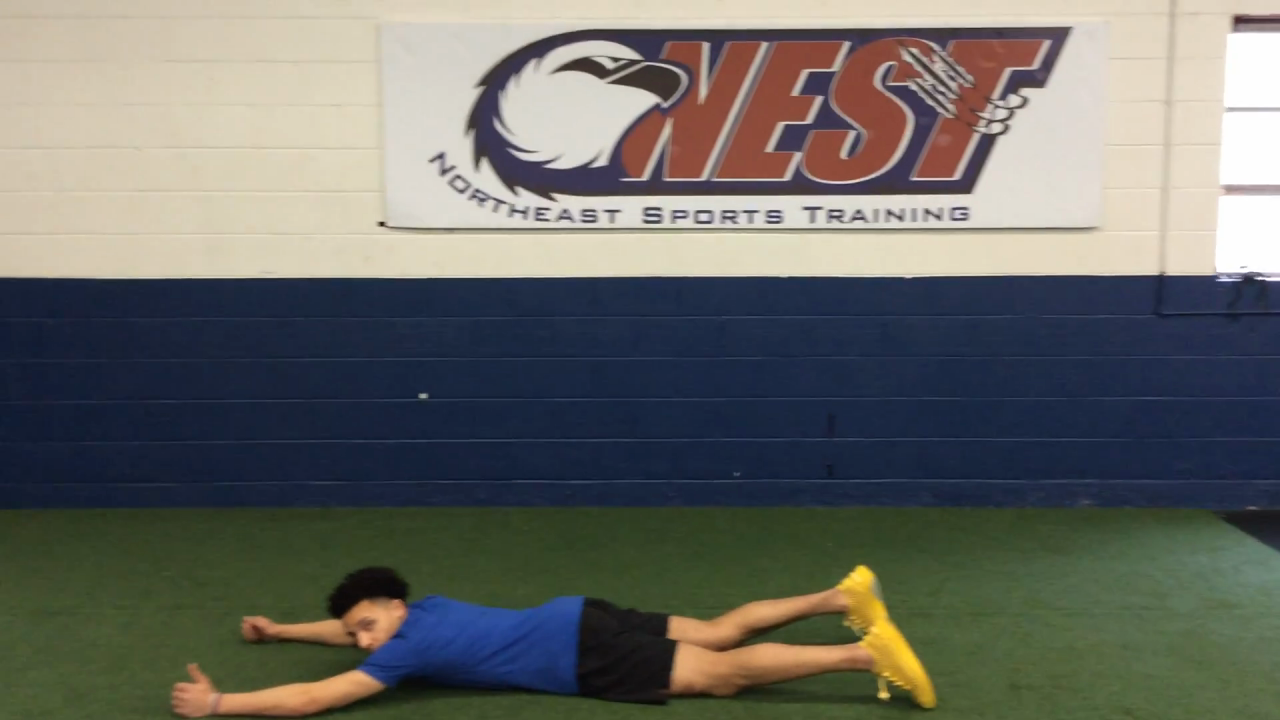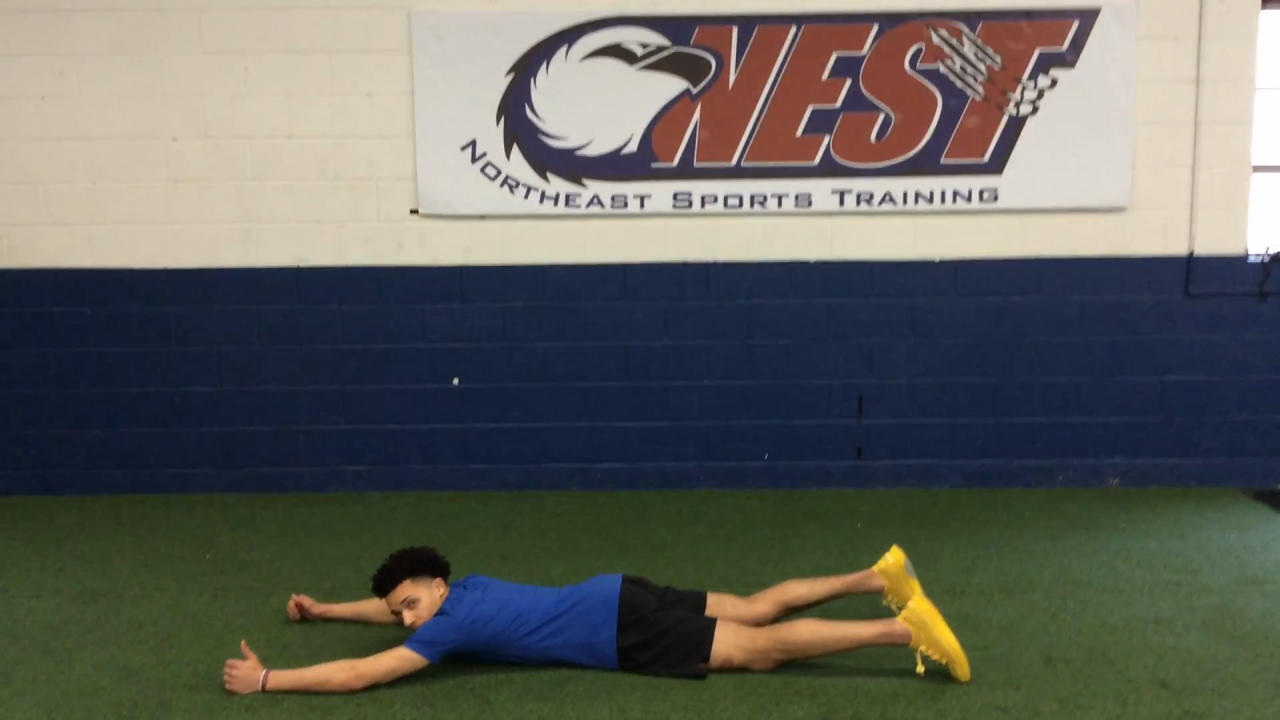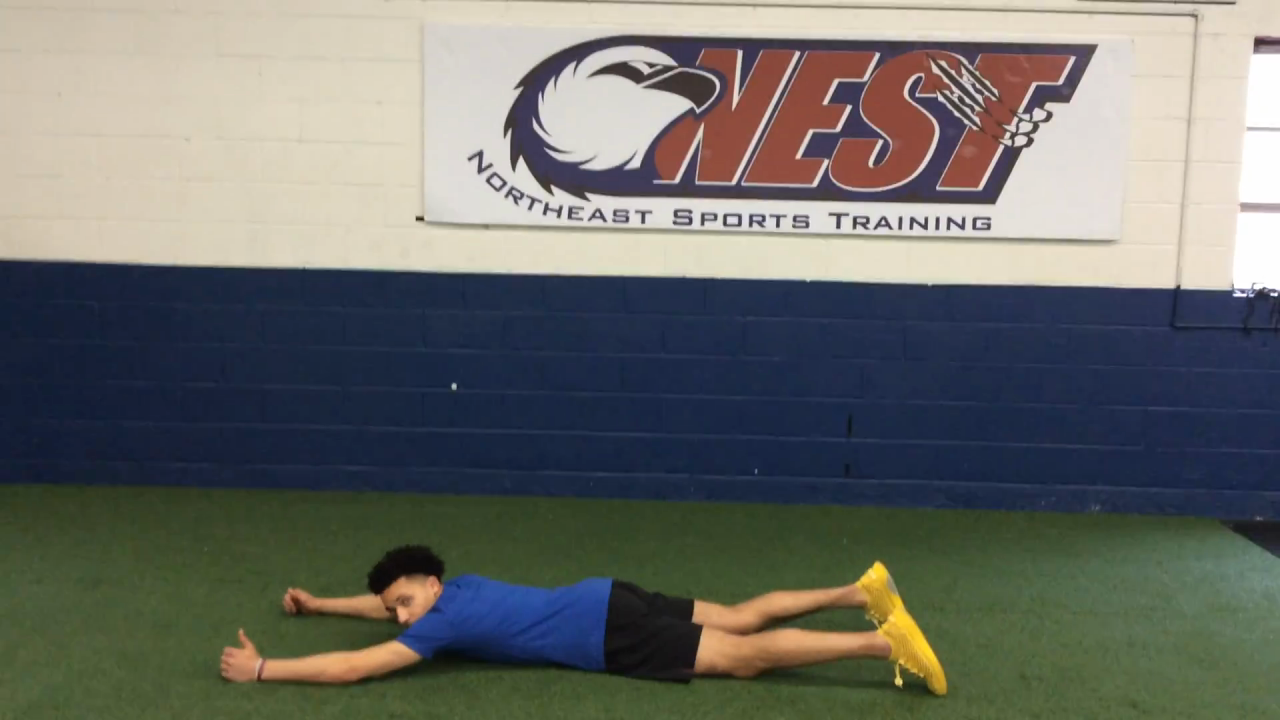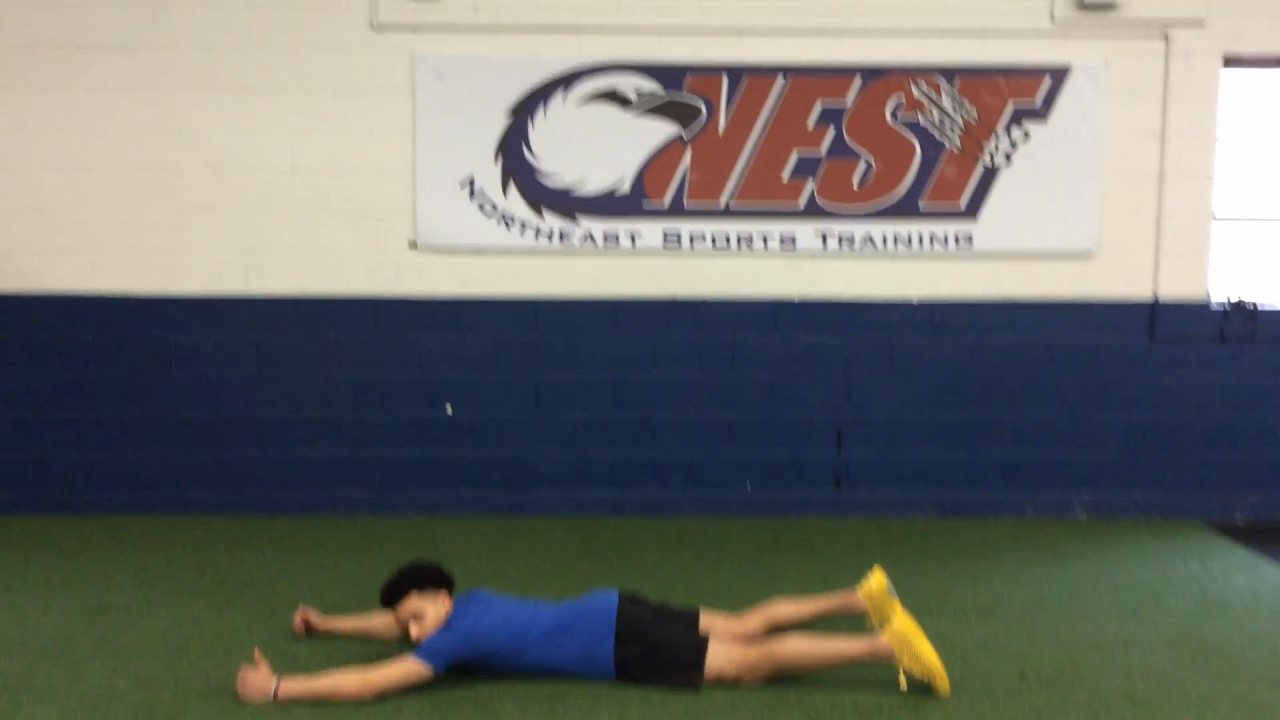
dt=0.5s
person 1, frame 1
left shoulder: (410, 646)
right shoulder: (423, 611)
right elbow: (355, 628)
right wrist: (281, 628)
left hip: (583, 657)
right hip: (580, 623)
right knee: (719, 633)
left ankle: (865, 653)
right ankle: (843, 596)
person 1, frame 2
left shoulder: (452, 623)
right shoulder: (461, 588)
left elbow: (357, 676)
right elbow: (397, 605)
left wrist: (266, 680)
right wrist: (322, 609)
left hip: (623, 632)
right hip: (618, 599)
left knee: (759, 649)
right knee: (757, 611)
left ankle: (901, 627)
right ankle: (876, 577)
person 1, frame 3
left shoulder: (444, 620)
right shoulder: (455, 588)
left elbow: (352, 668)
right elbow: (389, 602)
left wrist: (264, 670)
right wrist: (319, 603)
left hip: (610, 635)
right hip: (607, 604)
left knee: (743, 658)
right knee: (740, 619)
left ankle: (882, 641)
right ankle: (861, 592)
person 1, frame 4
left shoulder: (456, 635)
right shoulder: (465, 604)
left elbow: (366, 685)
right elbow: (398, 621)
left wrist: (277, 689)
right wrist: (328, 623)
left hip: (618, 647)
right hip: (615, 616)
left knee: (749, 662)
right knee: (744, 625)
left ankle: (885, 644)
right ankle: (861, 597)
